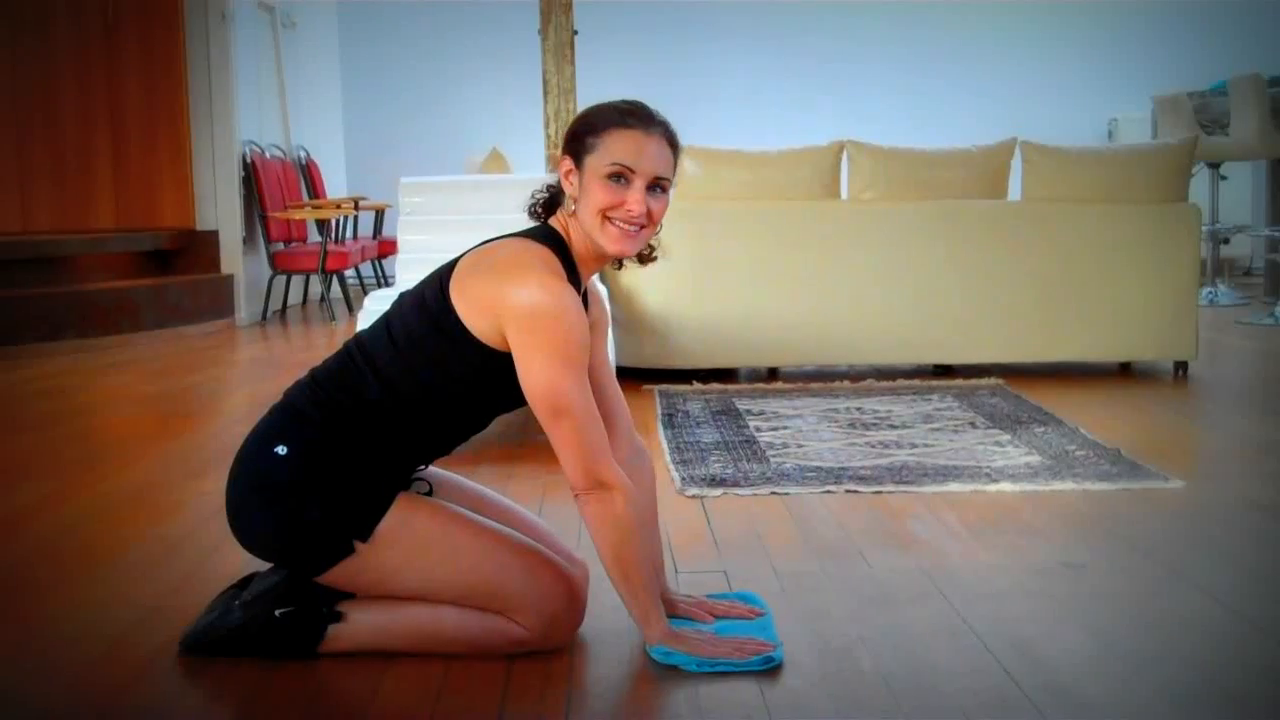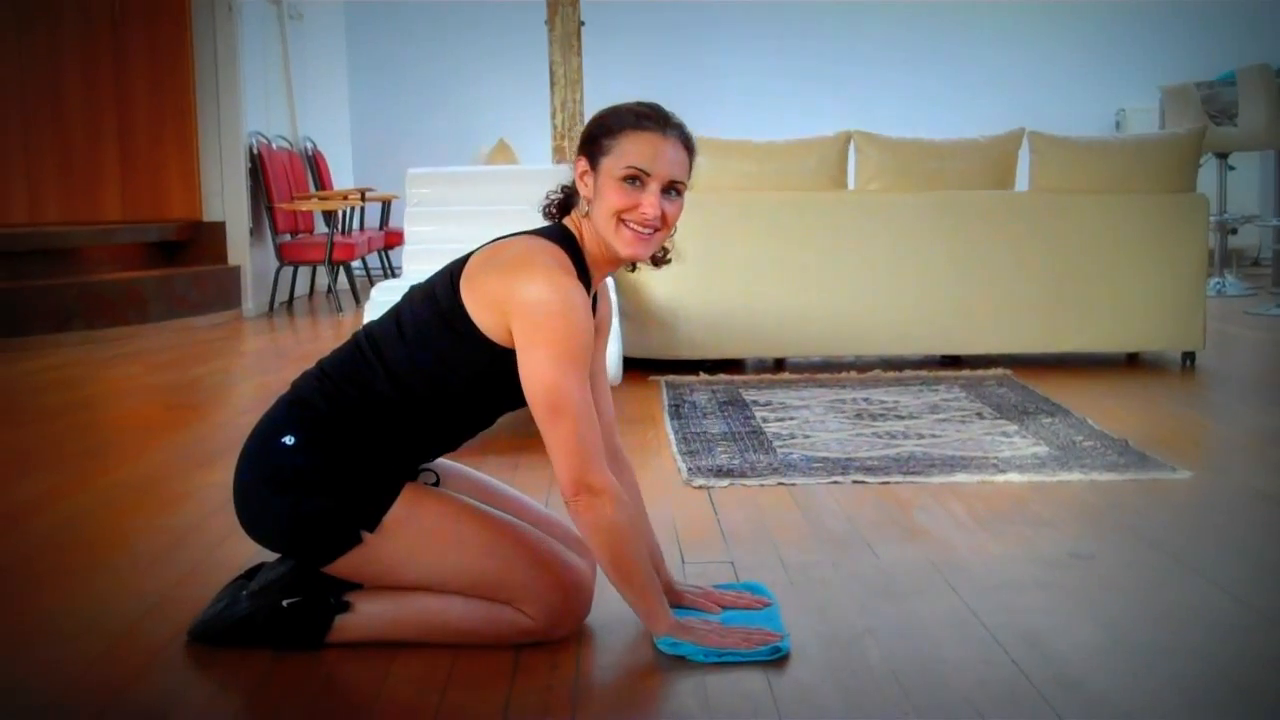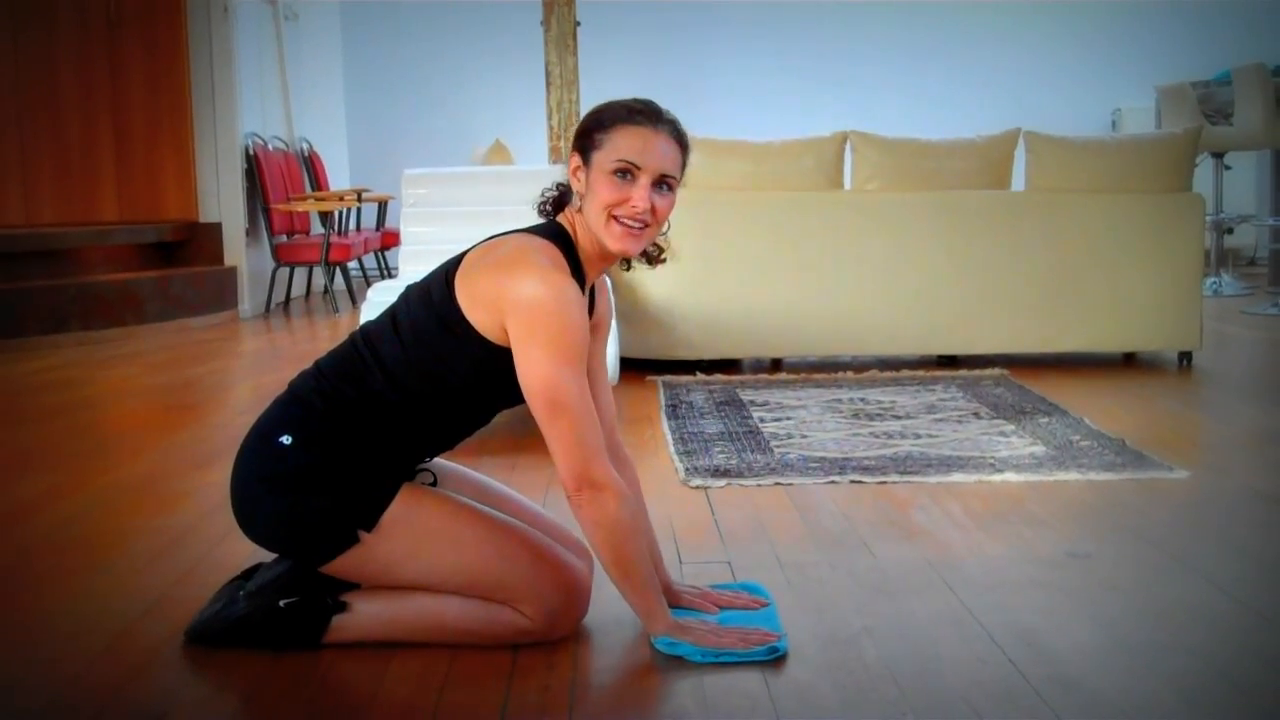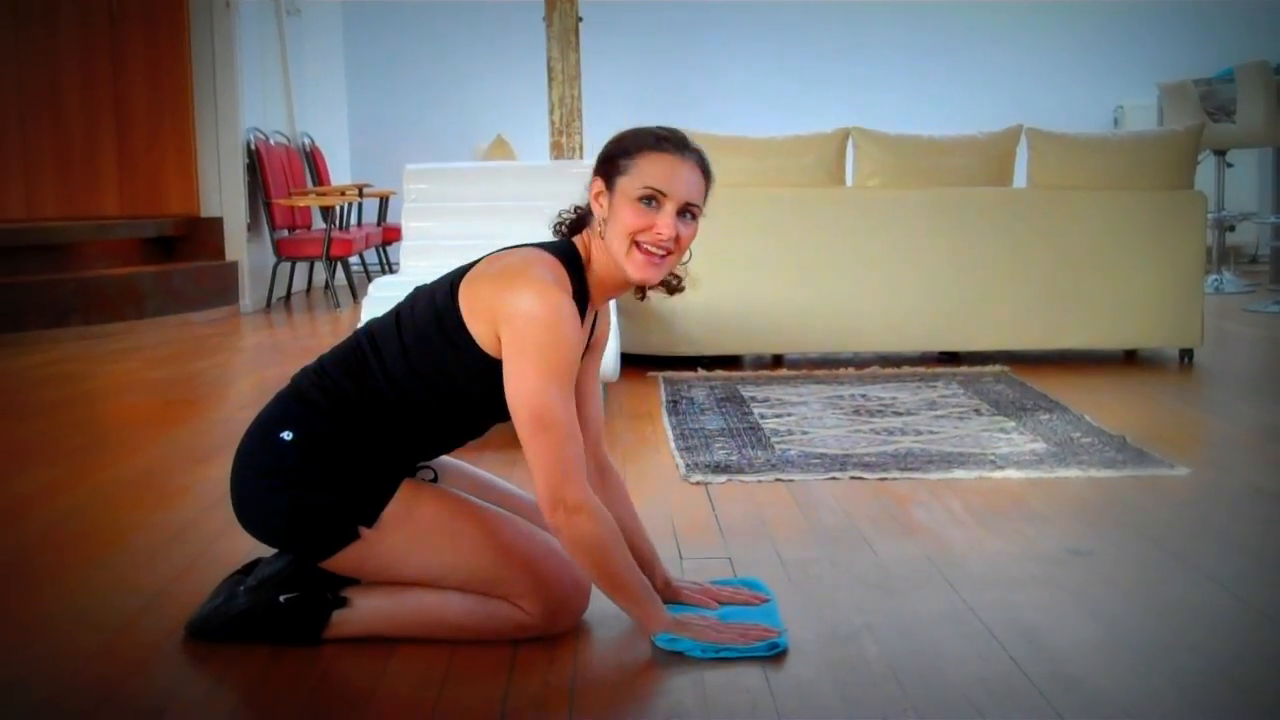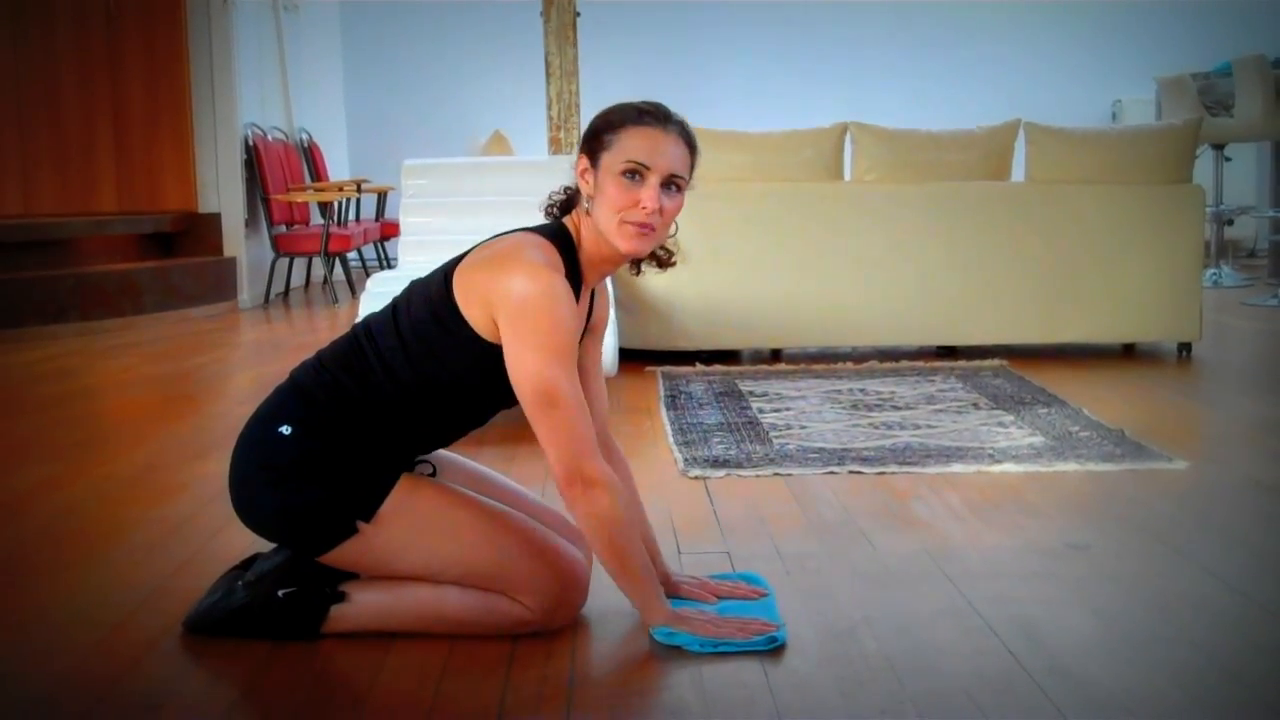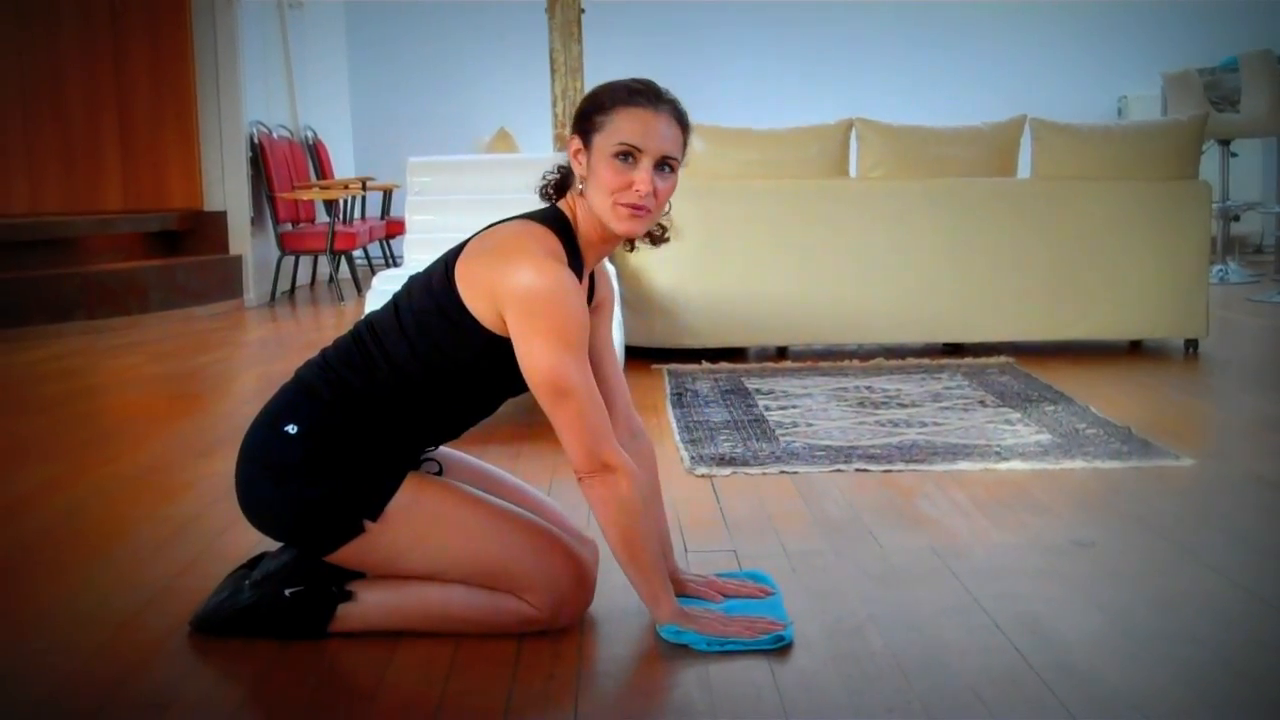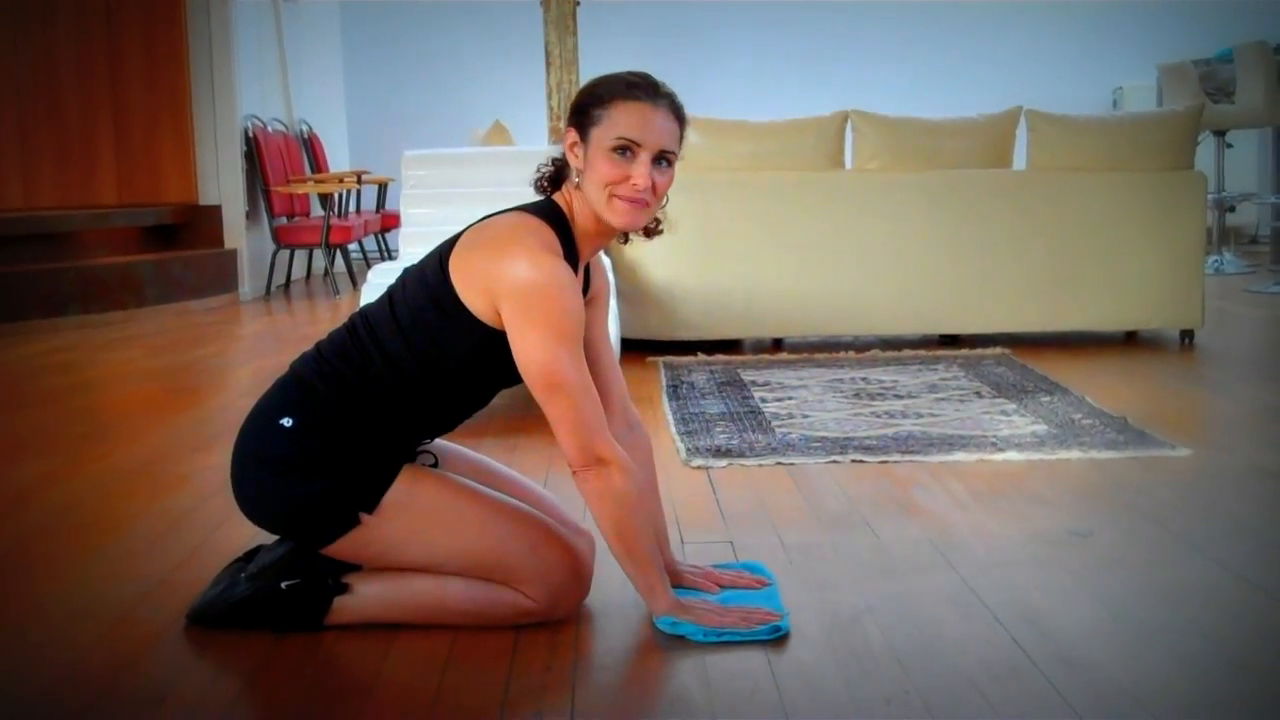
dt=0.5s
person 1, frame 1
left shoulder: (581, 295)
right shoulder: (536, 284)
left elbow: (626, 453)
right elbow: (598, 483)
left wrist: (661, 594)
right wrist: (658, 628)
left hip: (369, 472)
right hip: (301, 485)
left knee: (560, 577)
right knee: (552, 609)
left ankle: (326, 582)
right ankle: (297, 622)
person 1, frame 2
left shoulder: (586, 288)
right shoulder: (546, 282)
left elbow: (608, 456)
right elbow: (588, 487)
left wrist: (663, 583)
right wrist: (662, 619)
left hip: (377, 464)
right hip: (307, 474)
left knee: (571, 561)
right knee: (559, 598)
left ankle: (334, 570)
right ankle: (307, 609)
person 1, frame 3
left shoulder: (587, 288)
right shoulder: (539, 280)
left elbow: (609, 453)
right elbow: (590, 483)
left wrist: (662, 584)
right wrist: (660, 619)
left hip: (376, 463)
right hip: (305, 474)
left knee: (570, 563)
right knee: (557, 599)
left ankle: (330, 573)
right ankle: (301, 610)
person 1, frame 4
left shoulder: (591, 305)
right shoulder: (540, 294)
left elbow: (592, 466)
right elbow: (567, 502)
left wrist: (661, 581)
right wrist: (657, 618)
left hip: (374, 460)
right hip: (303, 469)
left knee: (561, 557)
right knee: (557, 595)
left ankle: (331, 568)
right ankle: (304, 605)
person 1, frame 5
left shoulder: (587, 288)
right shoulder: (533, 277)
left elbow: (603, 453)
right elbow: (583, 479)
left wrist: (660, 576)
right wrist: (659, 612)
left hip: (374, 455)
right hip: (303, 464)
left knee: (566, 553)
right knee: (555, 590)
left ankle: (331, 562)
right ankle: (302, 599)
person 1, frame 6
left shoulder: (589, 275)
right shoulder: (536, 268)
left elbow: (626, 435)
right elbow: (601, 466)
left wrist: (670, 572)
right wrist: (667, 607)
left hip: (380, 452)
right hip: (309, 463)
left knee: (567, 554)
right knee: (562, 586)
left ankle: (337, 560)
right ankle: (307, 599)
person 1, frame 7
left shoulder: (583, 266)
right shoulder: (533, 261)
left elbow: (623, 426)
right elbow: (596, 459)
left wrist: (666, 564)
right wrist: (663, 598)
left hip: (378, 444)
right hip: (306, 456)
left knee: (566, 546)
right knee: (559, 578)
left ankle: (335, 553)
right ankle: (304, 592)
